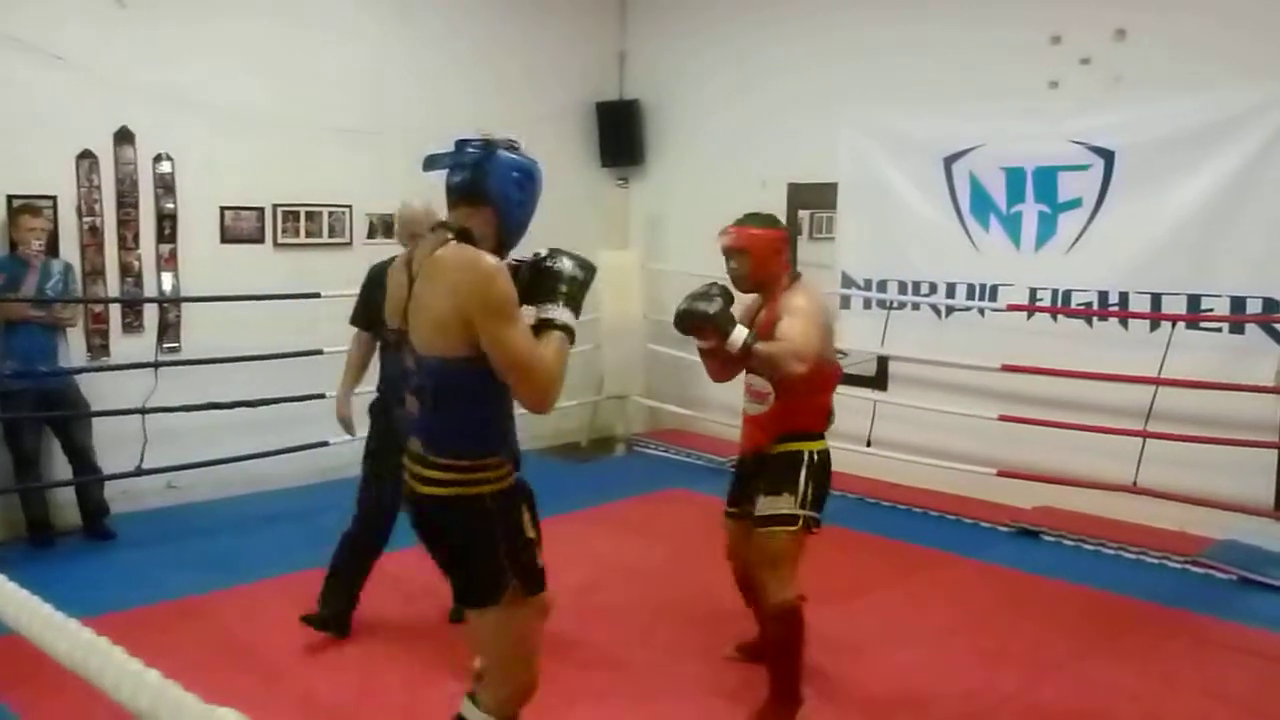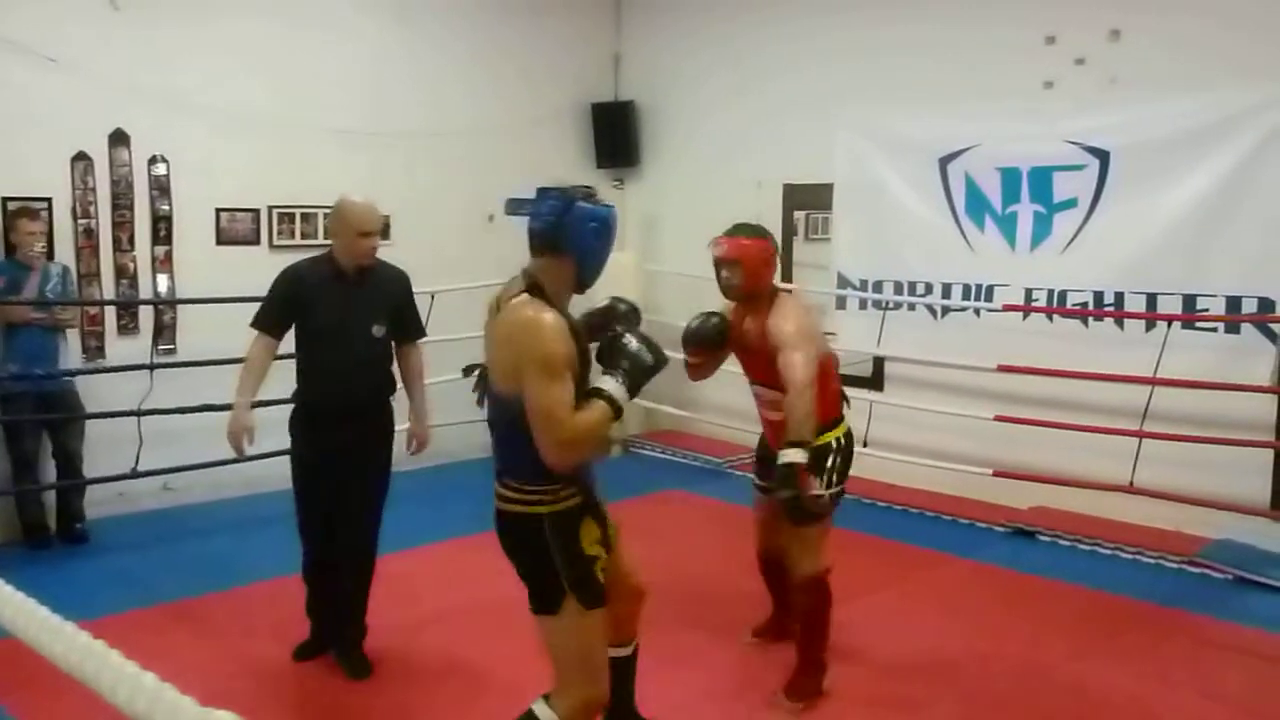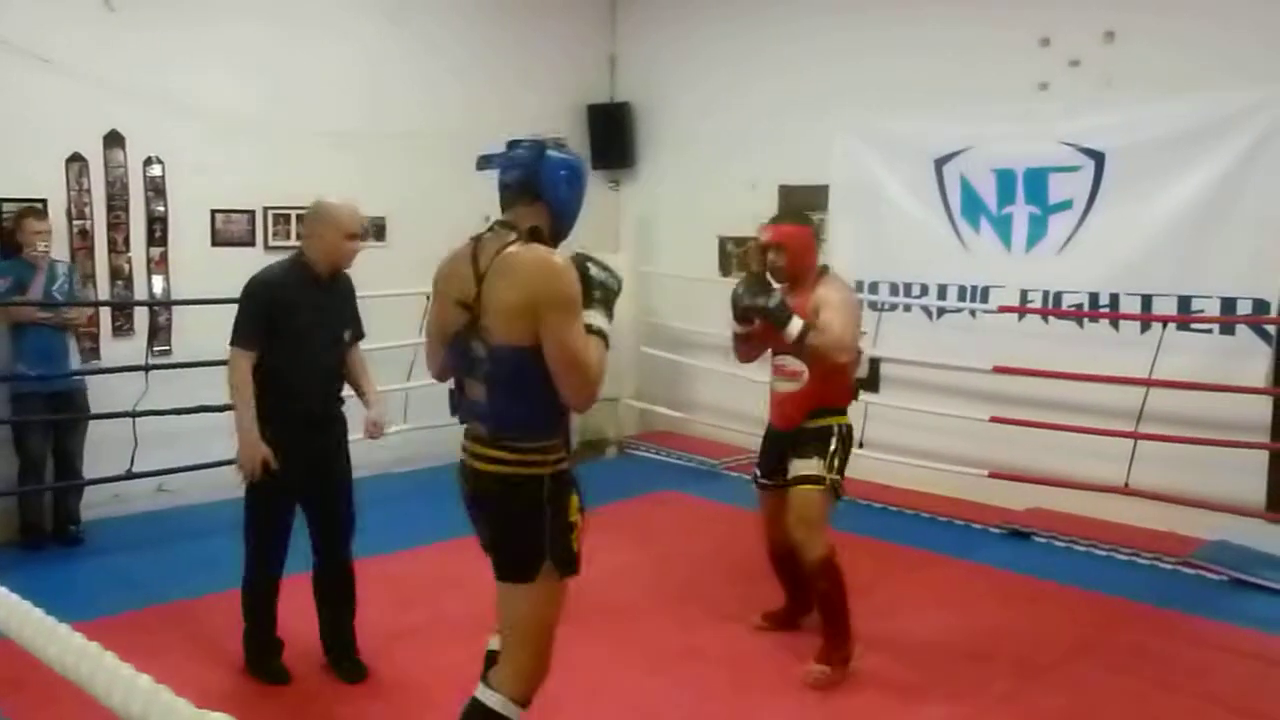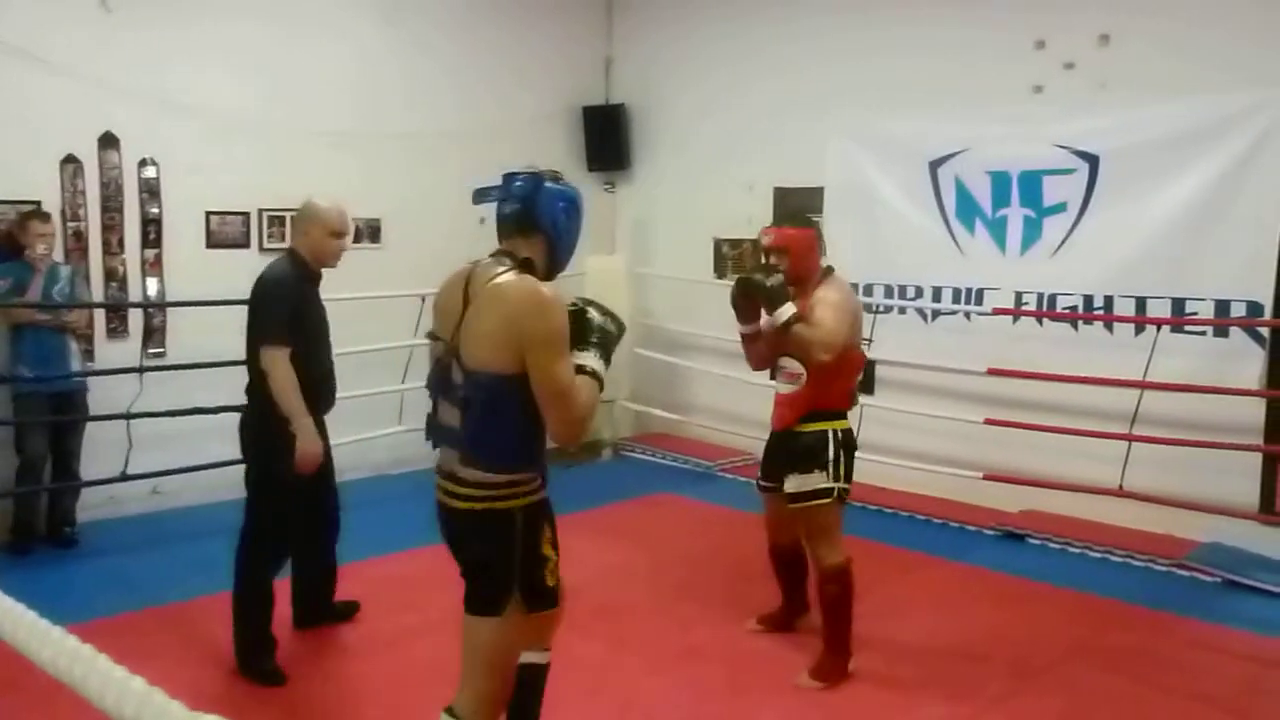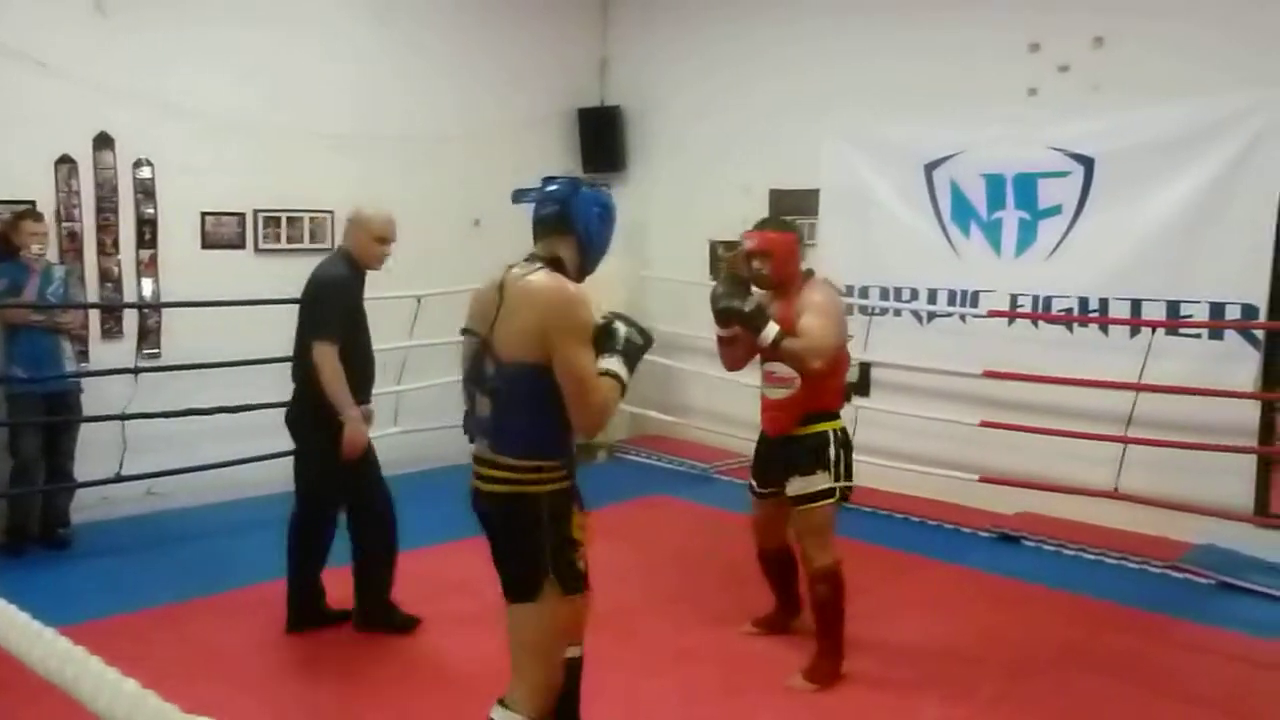
dt=0.5s
person 1, frame 1
left shoulder: (407, 269)
right shoulder: (481, 271)
right elbow: (538, 392)
right wrist: (560, 305)
left hip: (427, 482)
right hip: (475, 494)
left knee: (527, 610)
person 1, frame 2
left shoulder: (514, 300)
right shoulder: (537, 325)
right elbow: (561, 447)
left wrist: (588, 331)
right wrist: (618, 379)
left hip: (557, 500)
right hip: (543, 516)
left knee: (626, 596)
person 1, frame 3
left shoulder: (456, 264)
right shoulder: (547, 268)
left elbow: (440, 364)
right elbow: (580, 392)
right wrist: (595, 310)
left hip: (482, 466)
right hip: (531, 476)
left knee: (522, 626)
right knee: (523, 664)
person 1, frame 4
left shoulder: (455, 286)
right shoulder: (537, 300)
right elbow: (567, 427)
right wrist: (593, 350)
left hip: (459, 489)
right hip: (502, 503)
left knee: (541, 610)
person 1, frame 5
left shoulder: (490, 290)
right shoulder: (563, 297)
right elbow: (589, 419)
right wrist: (619, 355)
left hip: (494, 480)
right hip: (534, 492)
left knee: (570, 610)
person 2, frame 1
left shoulder: (801, 304)
right shoulder: (757, 306)
left elbow: (794, 363)
right elbow: (721, 373)
left wrist: (731, 332)
right wrist: (707, 331)
left hip: (795, 457)
right hip: (757, 452)
left knee: (773, 577)
right knee: (742, 558)
right ankle: (771, 638)
person 2, frame 2
left shoulder: (787, 320)
right shoulder: (736, 314)
left elbow: (803, 388)
right elbow: (699, 372)
left wrist: (797, 465)
right wrist: (698, 348)
left hip: (817, 443)
right hip: (777, 440)
left knee: (803, 556)
right knee: (768, 538)
left ankle: (811, 667)
right ankle: (783, 617)
person 2, frame 3
left shoulder: (832, 294)
right shoulder: (778, 295)
left elbow: (841, 352)
right elbow: (746, 355)
left wrist: (786, 322)
right wrist: (744, 318)
left hip: (822, 430)
right hip: (780, 429)
left knee: (805, 532)
right knee: (775, 528)
left ankle: (837, 644)
right ankle: (798, 604)
person 2, frame 4
left shoulder: (834, 296)
right shoulder: (789, 296)
left elbow: (823, 350)
right elbow: (760, 361)
left wrist: (779, 309)
right wrist: (748, 317)
left hip: (821, 435)
right hip: (786, 431)
left knee: (823, 542)
right knee: (778, 528)
left ankle: (836, 655)
right ankle: (792, 607)
person 2, frame 5
left shoulder: (818, 298)
right shoulder: (766, 301)
left elbow: (815, 358)
right elbow: (733, 362)
left wrist: (761, 327)
right wrist: (728, 320)
left hip: (816, 437)
right hip: (775, 435)
left knee: (816, 547)
right knee: (766, 530)
left ankle: (829, 656)
right ankle: (788, 610)
person 3, frame 1
right shoulder: (382, 276)
right elbow: (364, 337)
right wrist: (345, 394)
right hip: (393, 408)
right knee: (372, 509)
right ankle: (337, 604)
person 3, frame 2
left shoulder: (393, 282)
right shoulder: (299, 279)
left elbow: (408, 349)
right elbow: (265, 341)
left wrist: (418, 413)
right wrist: (242, 405)
left hip: (371, 424)
right hip: (313, 423)
left knee: (358, 534)
right knee: (316, 532)
left ankle: (350, 638)
right ankle: (322, 627)
person 3, frame 3
left shoulder: (342, 287)
right shoulder: (269, 287)
right elbow: (242, 362)
left wrist: (371, 402)
right wrist: (247, 435)
left hip: (326, 430)
right hip: (275, 436)
left knee: (335, 541)
right knee: (267, 546)
left ankle: (341, 646)
right ankle: (260, 649)
person 3, frame 4
left shoulder: (304, 279)
right shoulder: (280, 282)
right elbow: (274, 360)
right wrist: (303, 429)
left hip: (303, 426)
right hip: (277, 430)
left knee: (320, 518)
right knee: (267, 536)
left ankle: (315, 604)
right ankle: (253, 649)
person 3, frame 5
left shoulder: (339, 275)
right shoulder: (335, 281)
right elbow: (324, 354)
left wrist: (355, 407)
right wrist: (351, 418)
left hip: (315, 413)
right hip: (325, 417)
left knee: (315, 510)
right knee: (373, 510)
left ankle: (304, 609)
right ankle: (375, 608)
person 4, frame 1
left shoulder: (62, 268)
left elbow: (72, 316)
left wrist: (30, 313)
right wrist: (32, 269)
left hip: (57, 374)
left knee: (82, 448)
left ankle: (95, 517)
right ankle: (38, 525)
person 4, frame 2
left shoulder: (60, 271)
left elbow: (72, 317)
left wrist: (32, 314)
right wrist: (33, 272)
left hip: (57, 378)
left knee: (71, 454)
left ankle: (72, 522)
right ankle: (35, 527)
person 4, frame 3
left shoulder: (66, 270)
left elbow: (80, 316)
left wrist: (39, 315)
right wrist: (39, 271)
left hip: (68, 378)
right hip: (29, 381)
left knee: (70, 457)
right knee: (33, 459)
left ankle: (67, 523)
right ankle: (32, 528)
person 4, frame 4
left shoulder: (69, 273)
left elbow: (82, 319)
left wrist: (38, 316)
right wrist: (38, 272)
left hip: (69, 379)
right hip: (30, 382)
left knee: (68, 458)
right knee: (32, 458)
left ankle: (62, 524)
person 4, frame 5
left shoulder: (62, 274)
left elbow: (76, 322)
left wrist: (34, 318)
left hip: (63, 379)
left knee: (62, 459)
left ankle: (55, 525)
